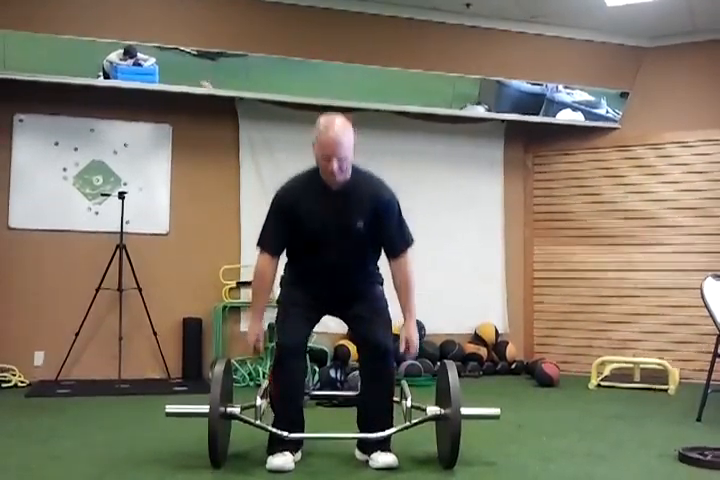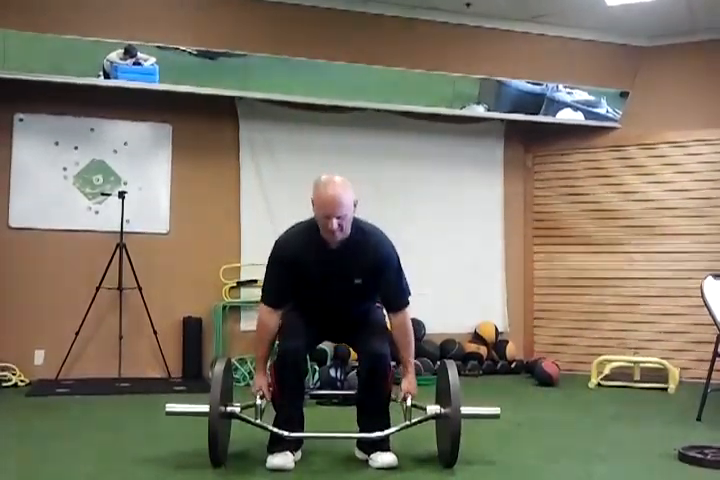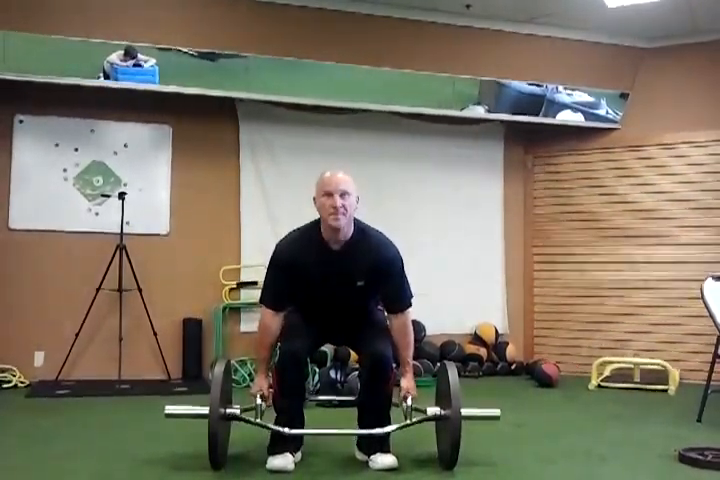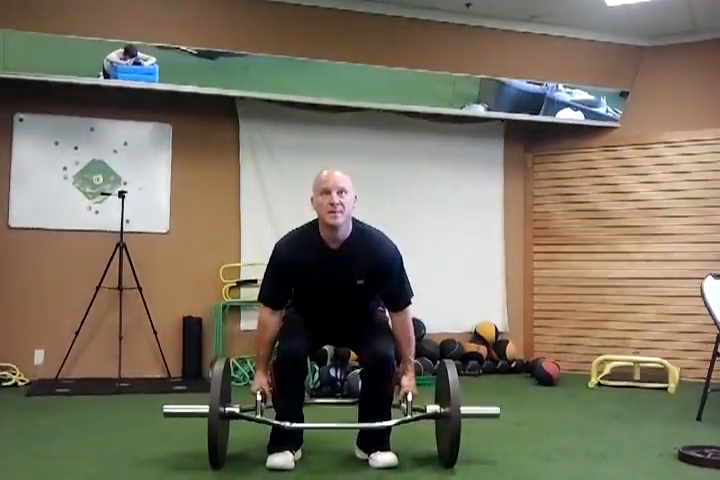
dt=0.4s
person 1, frame 1
left shoulder: (377, 193)
right shoulder: (292, 194)
left elbow: (399, 257)
right elbow: (268, 256)
left wrist: (410, 319)
right wrist: (256, 319)
left hip: (361, 287)
right hip: (303, 287)
left knee: (380, 347)
right knee: (288, 347)
left ankle: (375, 443)
right ankle: (285, 443)
person 1, frame 2
left shoulder: (378, 246)
right shoulder: (290, 245)
left elbow: (398, 311)
right elbow: (271, 310)
left wrist: (408, 372)
right wrist: (261, 370)
left hip: (360, 315)
right hip: (305, 313)
left knee: (377, 355)
right knee: (289, 352)
left ankle: (374, 442)
right ankle: (285, 443)
person 1, frame 3
left shoulder: (381, 249)
right shoulder: (291, 248)
left elbow: (399, 313)
right elbow: (272, 312)
left wrist: (407, 372)
right wrist: (261, 373)
left hip: (363, 317)
right hip: (307, 316)
left knee: (380, 356)
right knee: (290, 354)
left ankle: (374, 443)
right ankle: (286, 443)
person 1, frame 4
left shoulder: (380, 249)
right shoulder: (290, 248)
left elbow: (400, 311)
right elbow: (271, 311)
left wrist: (408, 371)
right wrist: (261, 371)
left hip: (362, 318)
right hip: (307, 317)
left knee: (382, 356)
right knee: (288, 353)
left ankle: (373, 442)
right ankle: (286, 442)
